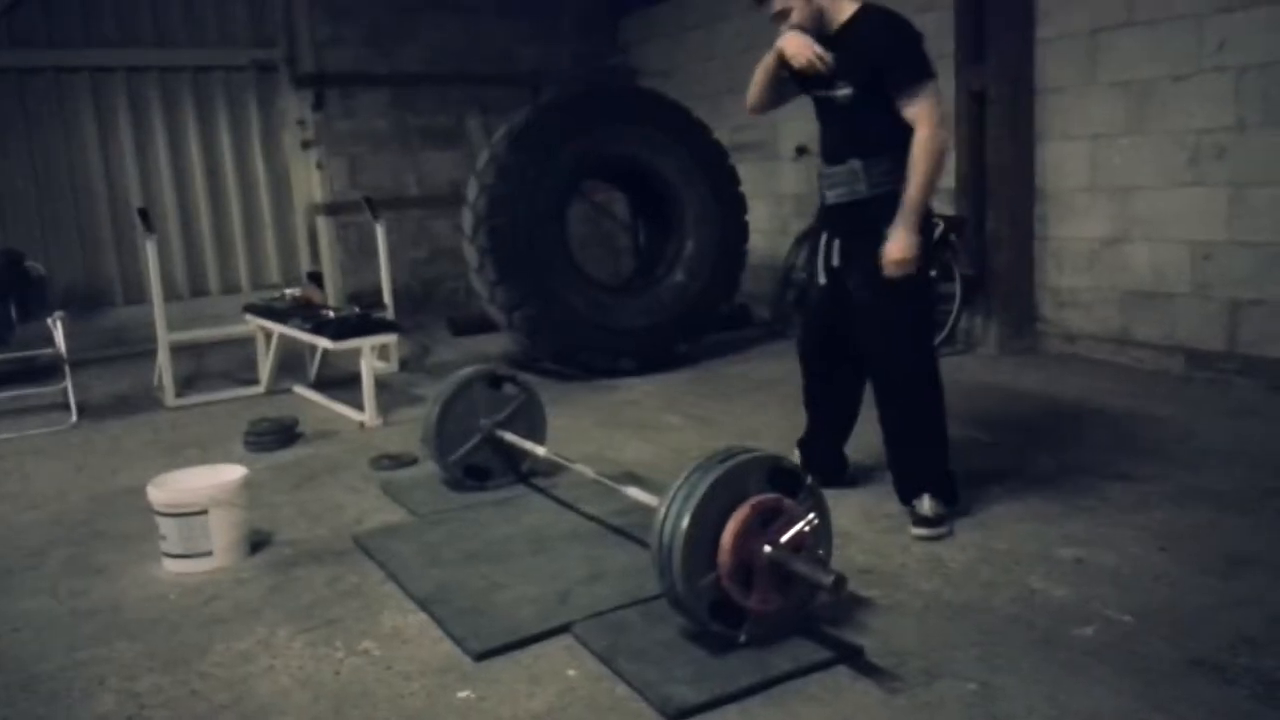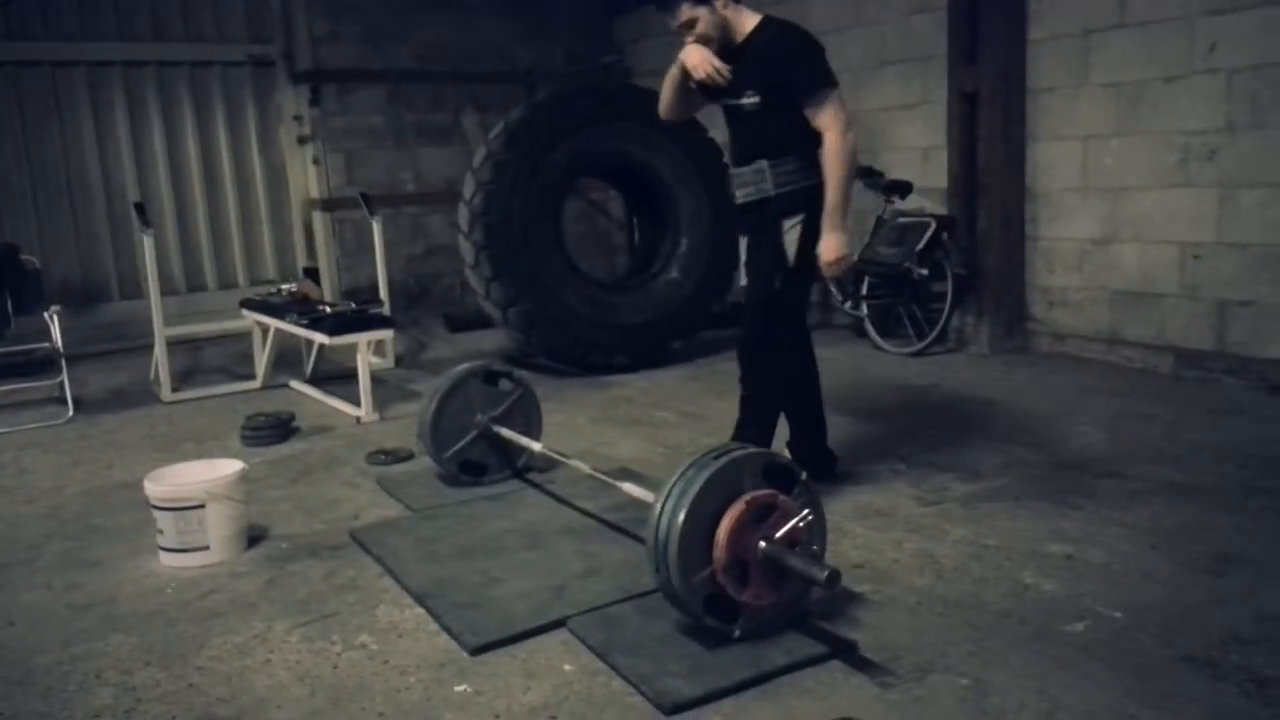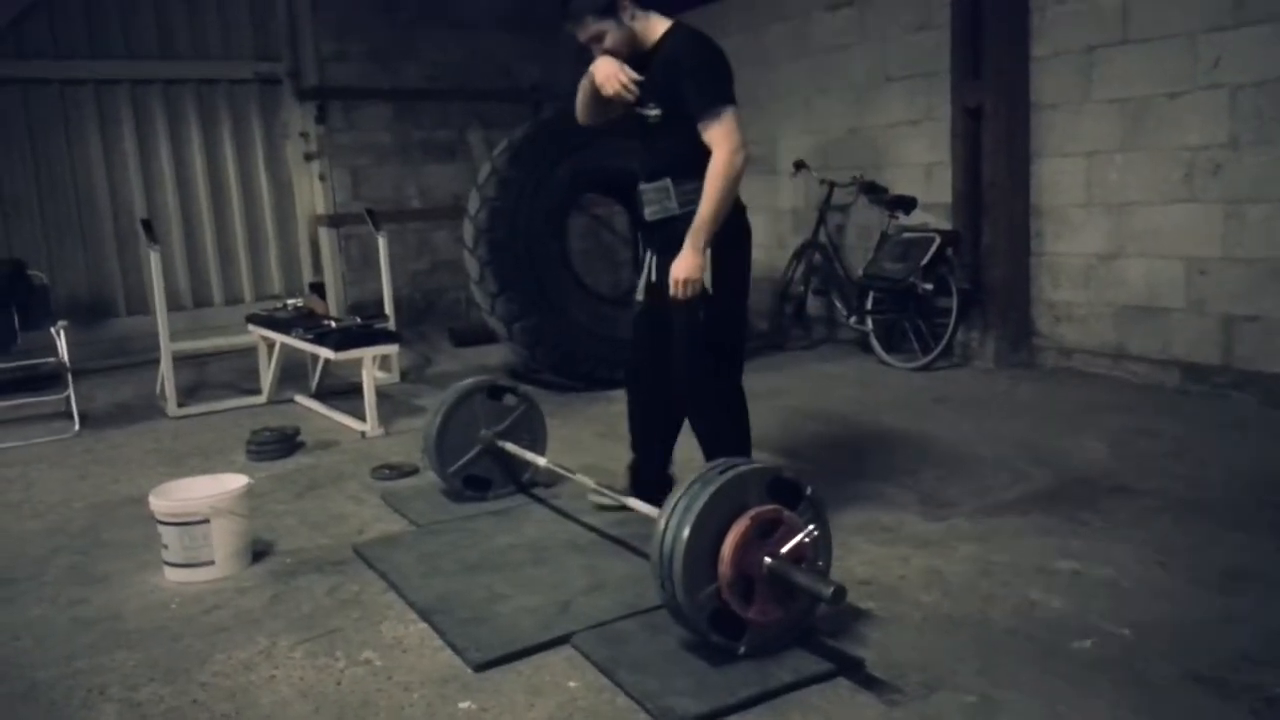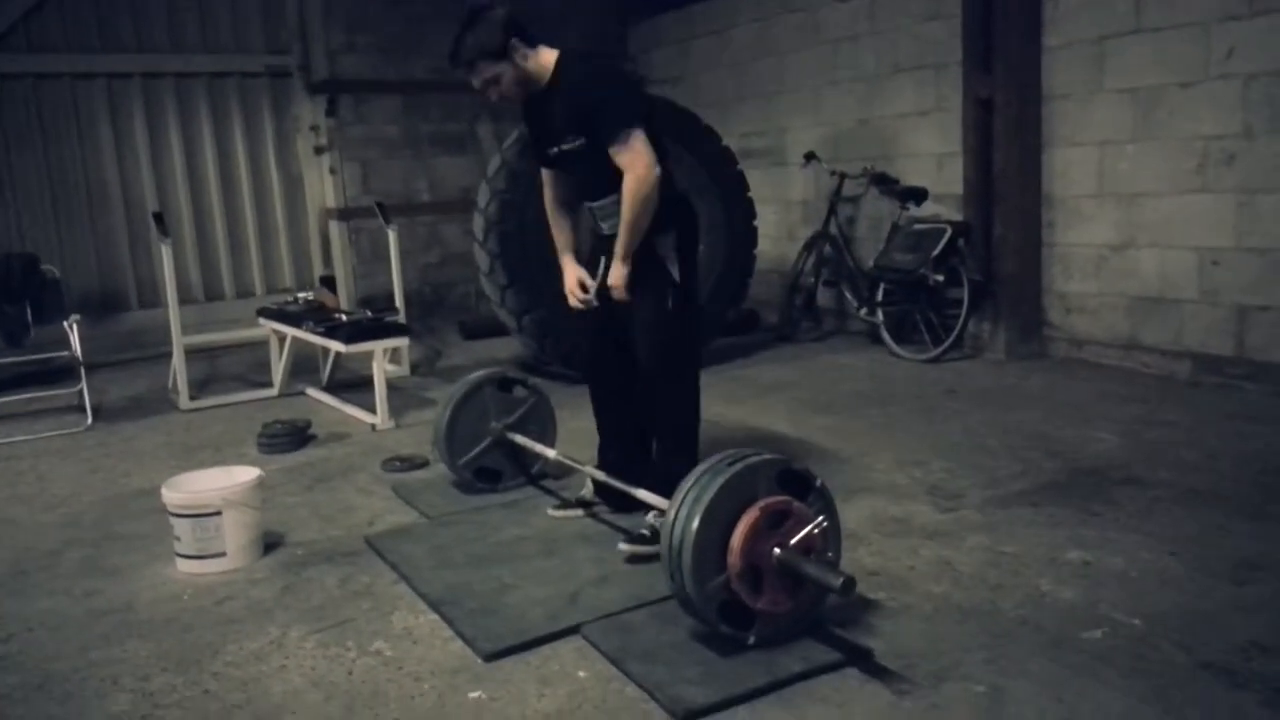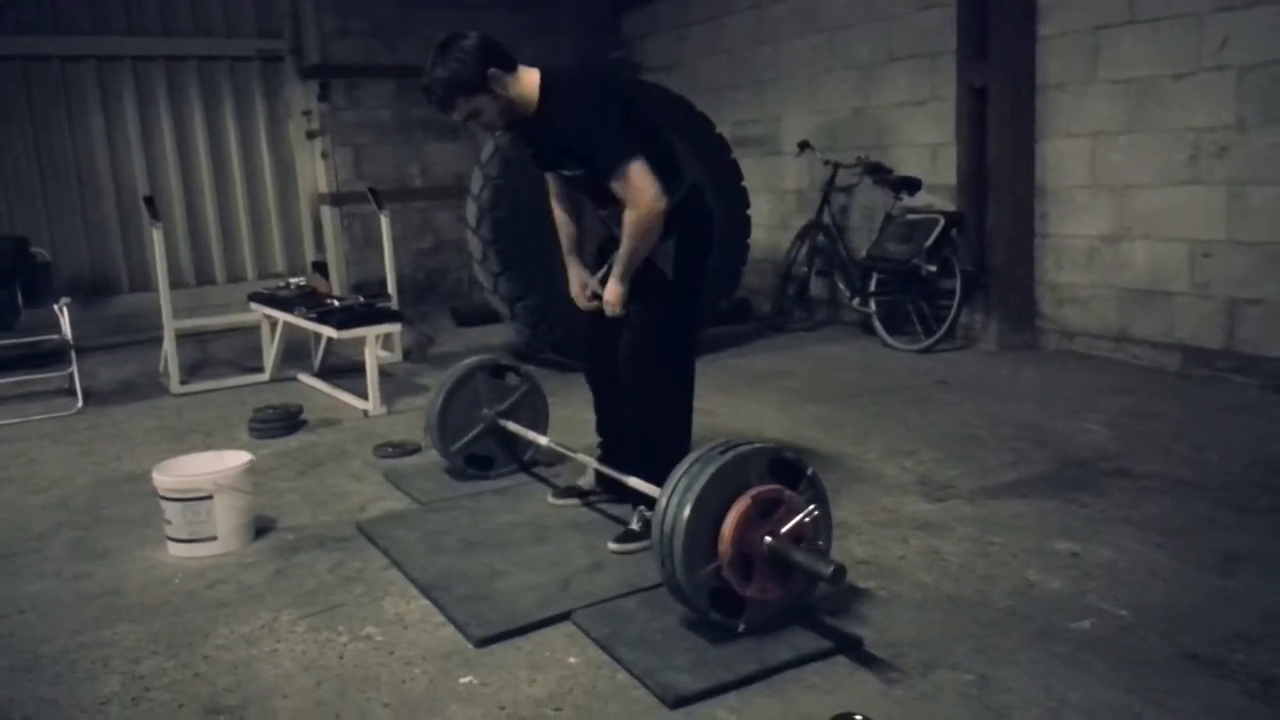
dt=0.7s
person 1, frame 1
right shoulder: (814, 46)
left elbow: (930, 127)
right elbow: (757, 103)
left wrist: (907, 226)
right wrist: (780, 48)
left hip: (883, 223)
right hip: (836, 221)
left knee: (899, 359)
right knee: (821, 346)
left ankle: (928, 490)
right ankle: (819, 457)
person 1, frame 2
left shoulder: (785, 44)
right shoulder: (723, 57)
left elbow: (837, 132)
right elbow: (670, 112)
left wrist: (833, 226)
right wrist: (683, 61)
left hip: (794, 217)
right hip: (758, 218)
left knee: (763, 342)
right knee: (786, 343)
right ankle: (814, 461)
person 1, frame 3
left shoulder: (689, 53)
right shoulder: (640, 61)
left elbow: (729, 152)
right elbow: (588, 117)
left wrist: (695, 249)
right wrist: (597, 70)
left hip: (703, 241)
right hip: (663, 238)
left knee: (705, 378)
right knee: (648, 369)
right ankle: (647, 484)
person 1, frame 4
left shoulder: (589, 80)
right shoulder: (537, 104)
left elbow: (644, 172)
left wrist: (624, 260)
right wrist: (569, 263)
left hip: (656, 236)
right hip: (613, 239)
left knee: (663, 369)
right knee: (605, 367)
left ankle: (671, 505)
right ankle: (617, 484)
person 1, frame 5
left shoulder: (578, 104)
right shoulder: (530, 116)
left elbow: (649, 204)
left wrist: (621, 279)
right wrist: (575, 267)
left hip: (671, 230)
right hip: (628, 231)
left knee: (648, 365)
right knee: (602, 354)
left ankle: (660, 501)
right ankle: (615, 473)
